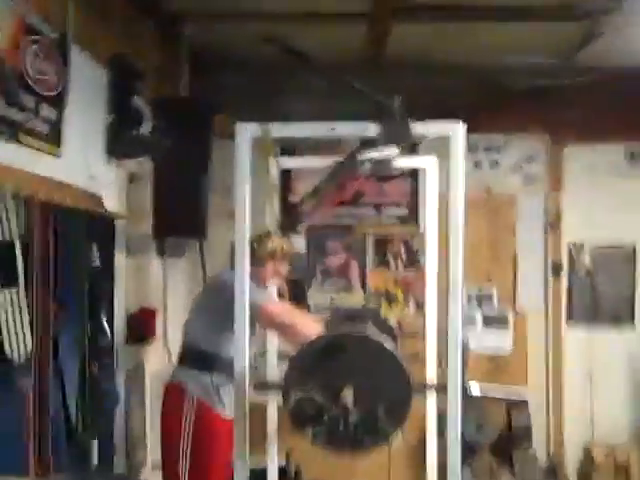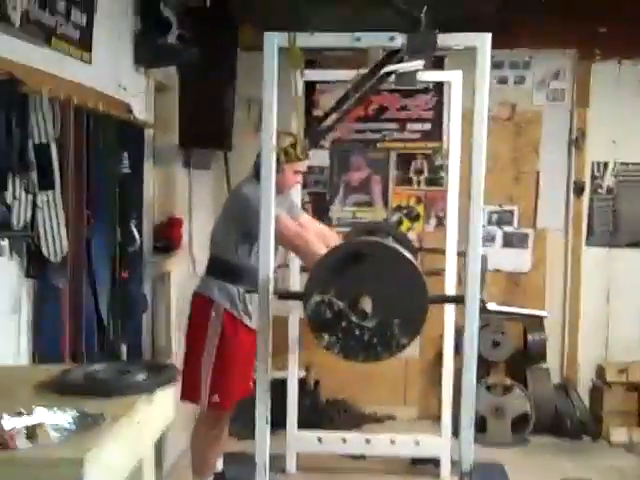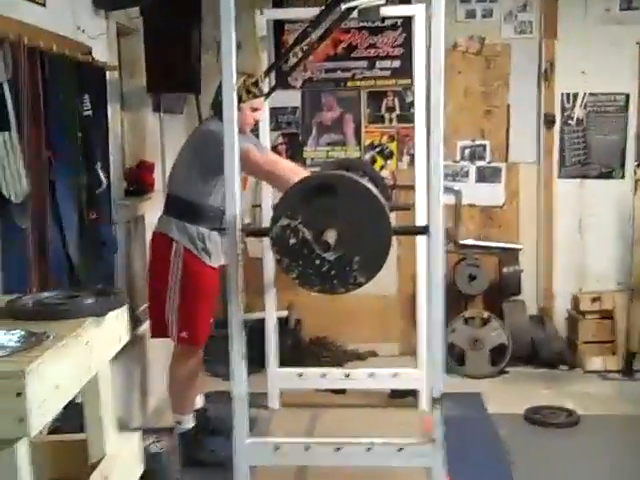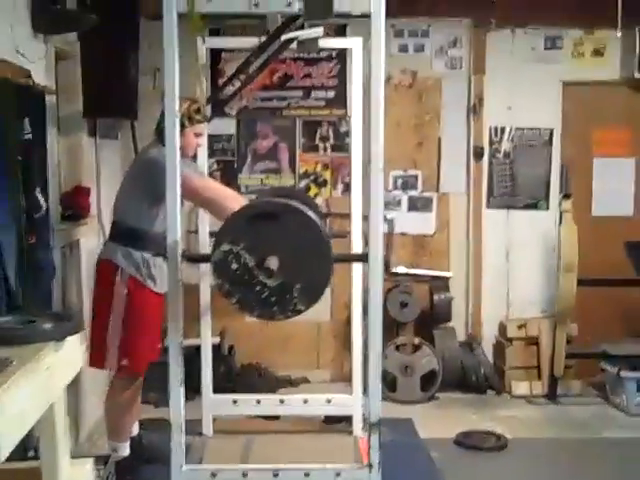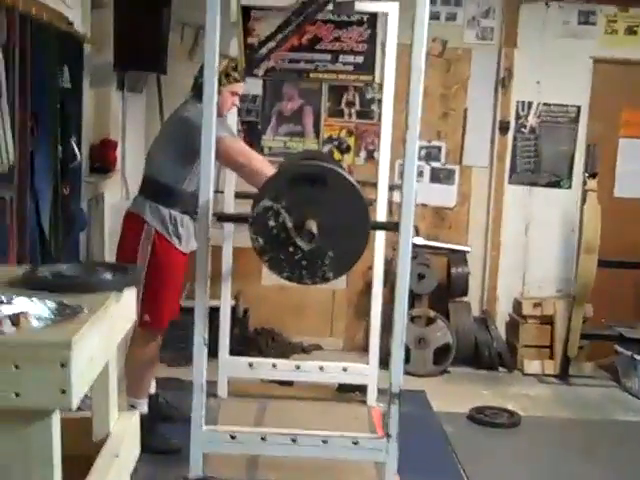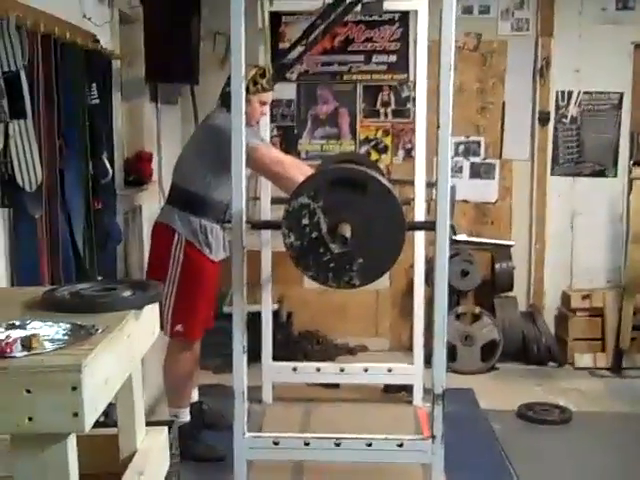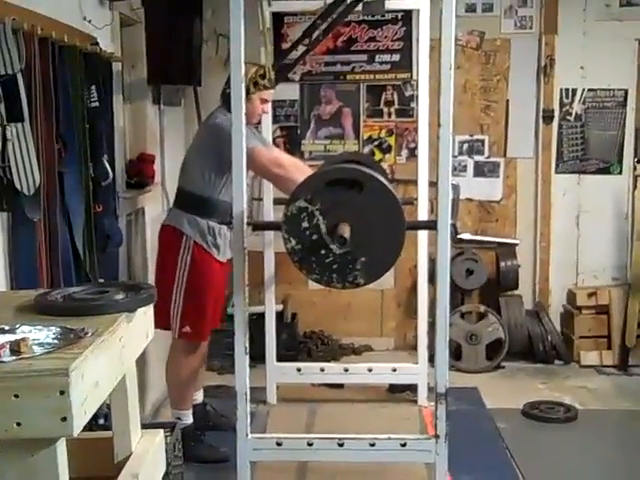
dt=0.7s
person 1, frame 1
left shoulder: (252, 289)
right shoulder: (230, 283)
left elbow: (295, 317)
right elbow: (283, 321)
left hip: (221, 398)
right hip: (198, 397)
person 1, frame 2
left shoulder: (279, 198)
right shoulder: (251, 196)
left elbow: (317, 230)
right elbow: (298, 240)
left hip: (244, 308)
right hip: (222, 307)
left knee: (227, 402)
right knee: (214, 407)
person 1, frame 3
left shoulder: (237, 138)
right shoulder: (213, 135)
left elbow: (282, 164)
right elbow: (270, 170)
left hip: (206, 245)
right hip: (183, 245)
left knee: (197, 336)
right knee: (187, 342)
left ankle: (195, 412)
right ankle: (184, 434)
person 1, frame 4
left shoulder: (178, 164)
right shoulder: (156, 161)
left elbow: (220, 191)
right elbow: (209, 197)
left hip: (150, 272)
right hip: (128, 272)
left knee: (139, 365)
right knee: (126, 370)
left ankle: (133, 439)
person 1, frame 5
left shoulder: (212, 121)
right shoulder: (193, 118)
left elbow: (252, 156)
right elbow: (244, 163)
left hip: (175, 229)
right hip: (154, 227)
left knee: (158, 321)
right knee: (147, 325)
left ankle: (149, 399)
right ankle: (137, 417)
person 1, frame 6
left shoulder: (239, 129)
right shoulder: (223, 127)
left elbow: (286, 160)
right elbow: (277, 169)
left hip: (204, 236)
right hip: (184, 236)
left knee: (194, 331)
right knee: (183, 335)
left ankle: (191, 407)
right ankle: (180, 428)
person 1, frame 7
left shoulder: (242, 130)
right shoulder: (223, 126)
left elbow: (288, 161)
right elbow: (277, 171)
left hip: (213, 238)
right hip: (191, 238)
left knee: (202, 331)
right knee: (188, 337)
left ankle: (197, 408)
right ankle: (183, 430)
